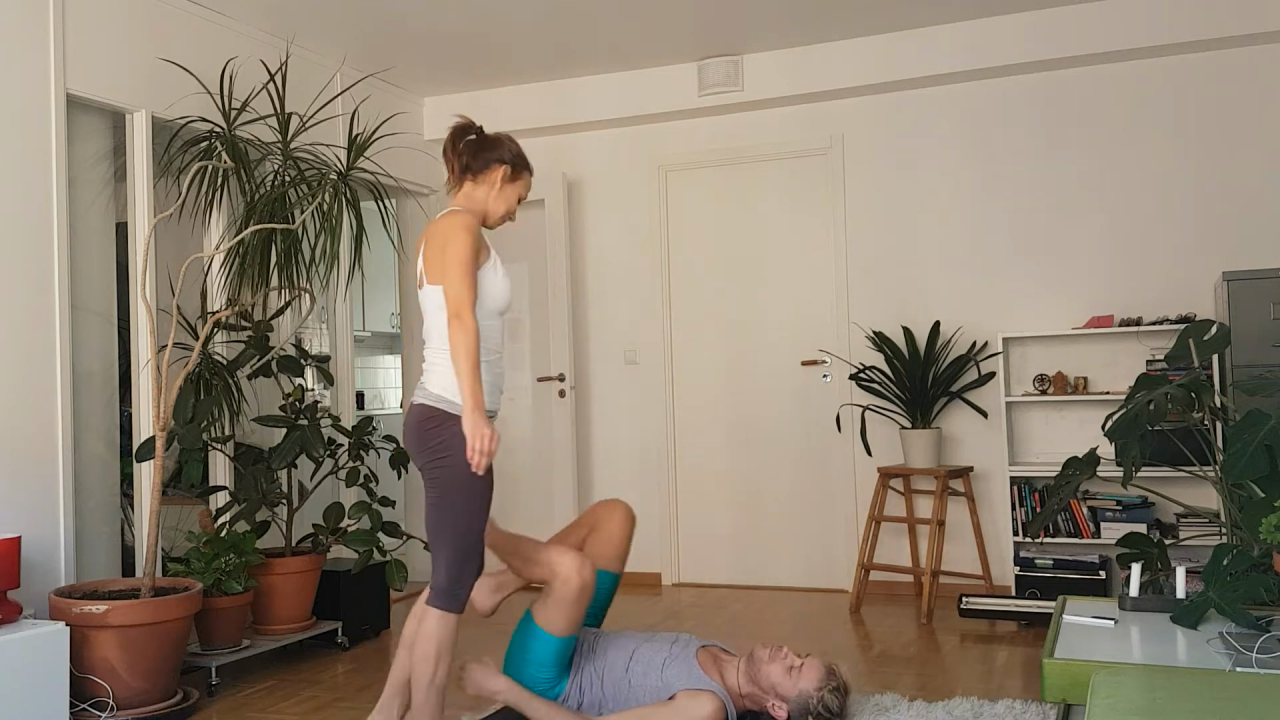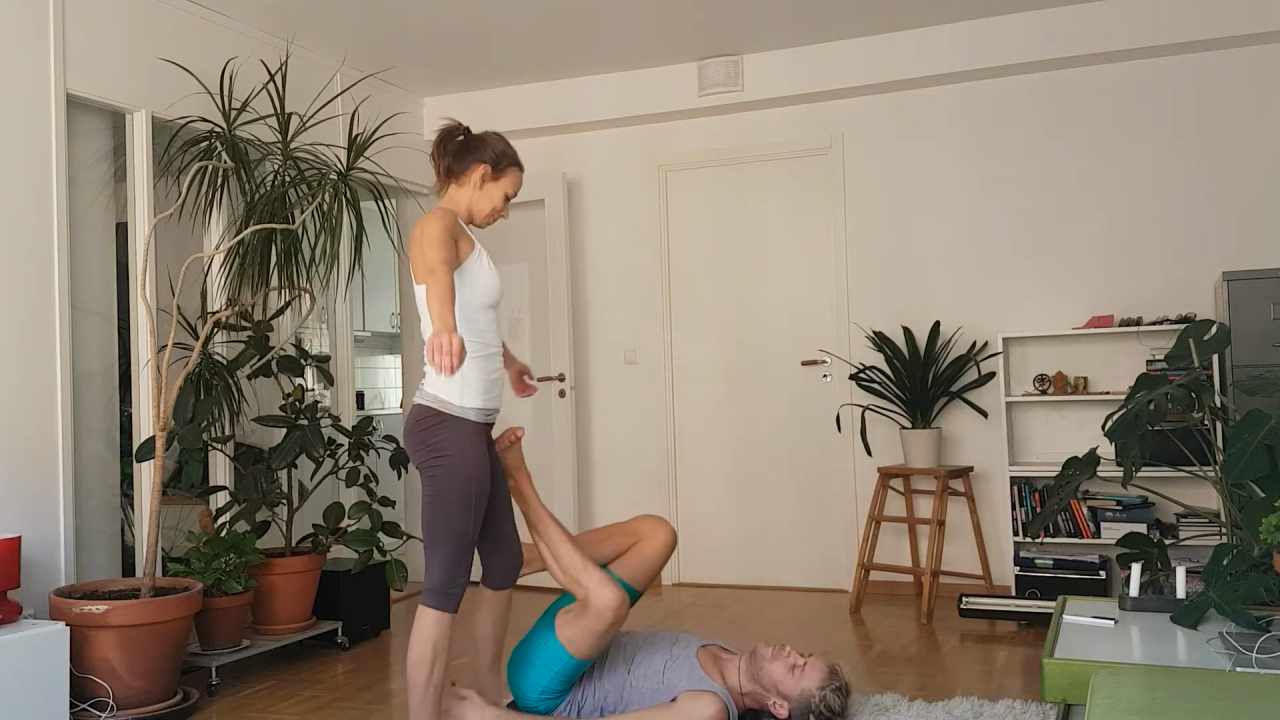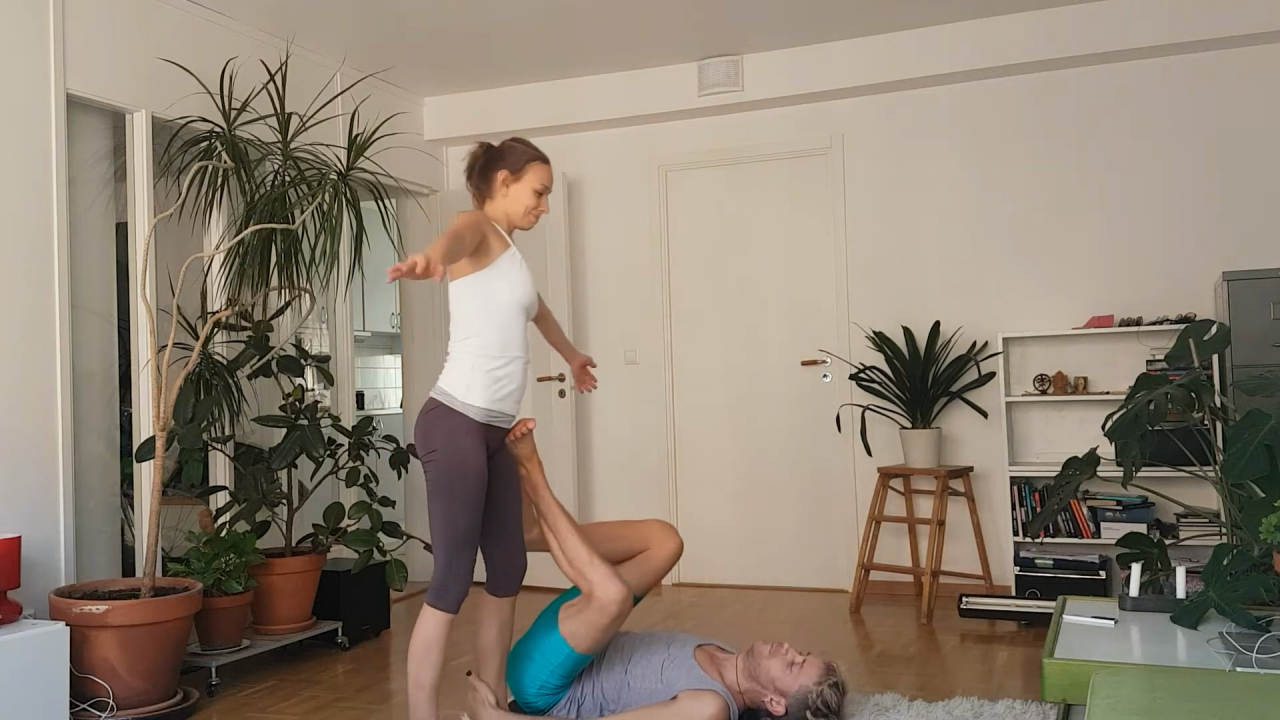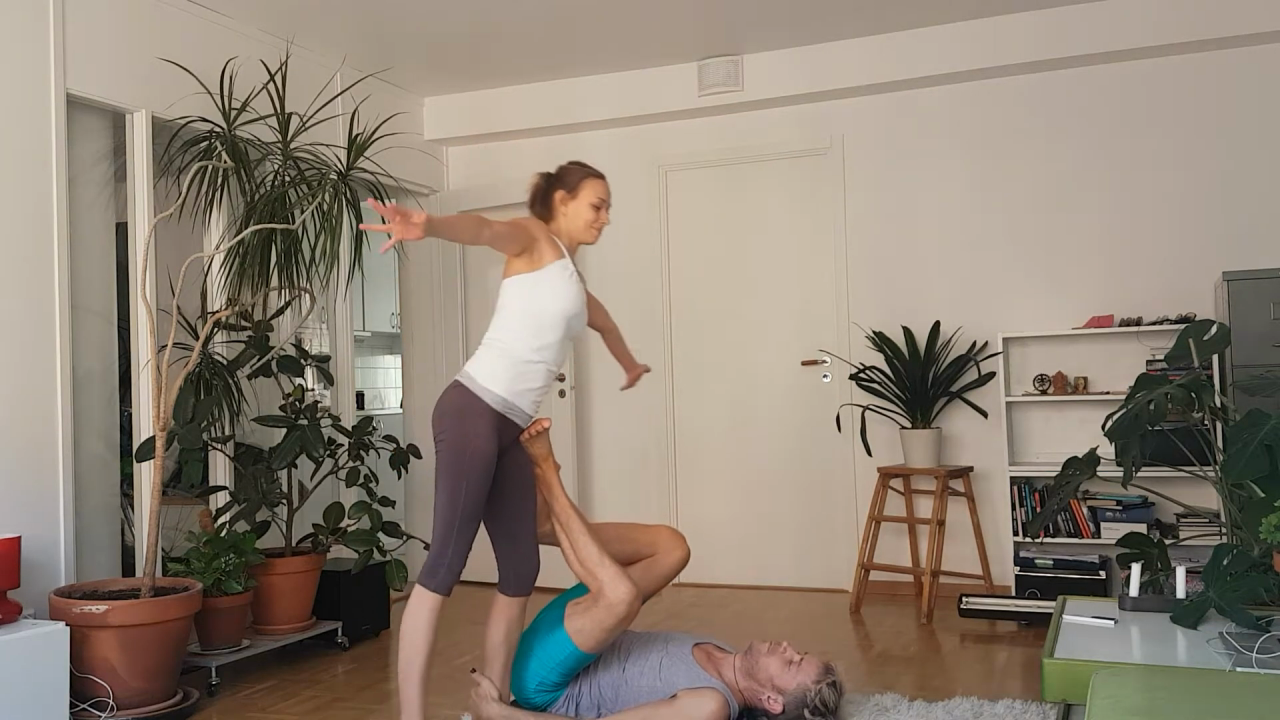
dt=0.4s
person 1, frame 1
left shoulder: (440, 231)
right shoulder: (461, 227)
right elbow: (461, 318)
right wrist: (474, 411)
left hip: (434, 418)
right hip: (450, 422)
left knee: (457, 571)
right knee: (453, 584)
person 1, frame 2
left shoulder: (459, 236)
right shoulder: (438, 224)
right elbow: (437, 278)
left wrist: (508, 361)
right wrist: (445, 327)
left hip: (470, 425)
right hip: (448, 423)
left knee: (504, 563)
right knee: (445, 583)
person 1, frame 3
left shoulder: (505, 249)
right shoulder: (476, 229)
left elbow: (533, 306)
right elbow: (452, 239)
left wrist: (572, 354)
right wrist: (432, 257)
left hip: (493, 432)
right hip: (456, 423)
left knee: (508, 572)
right knee: (451, 581)
person 1, frame 4
left shoulder: (569, 271)
right shoulder: (533, 239)
left elbow: (599, 318)
right elbow: (483, 227)
left wrist: (628, 361)
right wrist: (430, 225)
left hip: (510, 428)
right hip: (474, 410)
left knee: (520, 571)
right knee: (445, 562)
person 2, frame 1
right shoulder: (735, 664)
left hip: (543, 682)
right hip: (577, 647)
left knee: (573, 567)
right knee: (613, 515)
left ankle: (483, 532)
right ankle: (499, 584)
person 2, frame 2
right shoulder: (731, 664)
left hip: (542, 687)
right hip: (580, 660)
left knee: (608, 600)
right knee: (656, 534)
left ankle: (522, 487)
right ankle: (526, 558)
person 2, frame 3
right shoulder: (734, 665)
left hip: (544, 686)
right hip: (580, 658)
left knee: (612, 593)
right knee: (663, 541)
left ankle: (533, 477)
right ankle: (532, 533)
person 2, frame 4
right shoulder: (731, 663)
left hip: (544, 683)
right hip: (572, 650)
left knee: (620, 594)
right knee: (670, 546)
left ankle: (547, 477)
right ankle: (547, 523)
